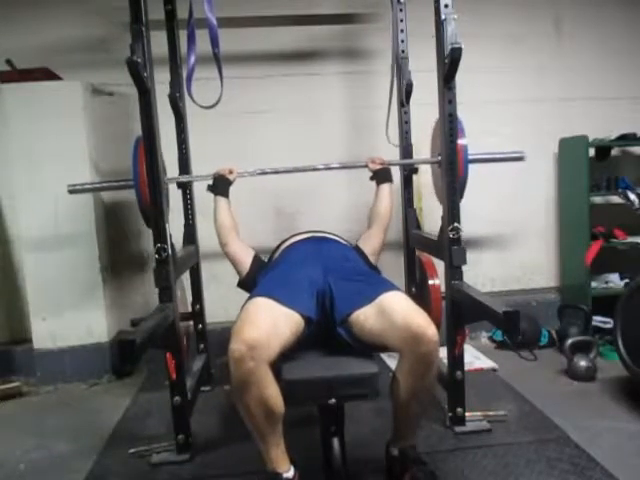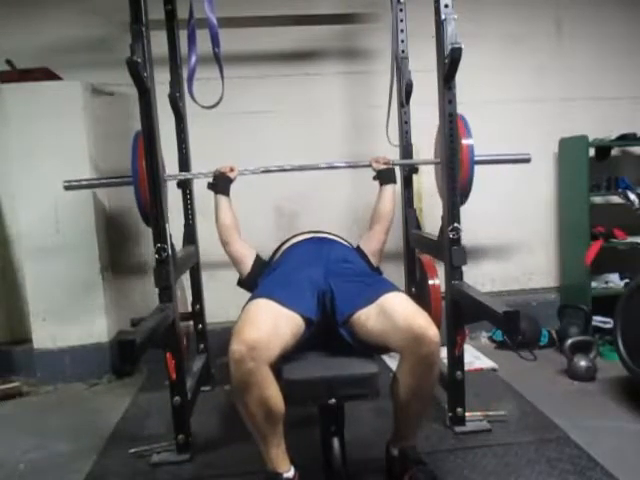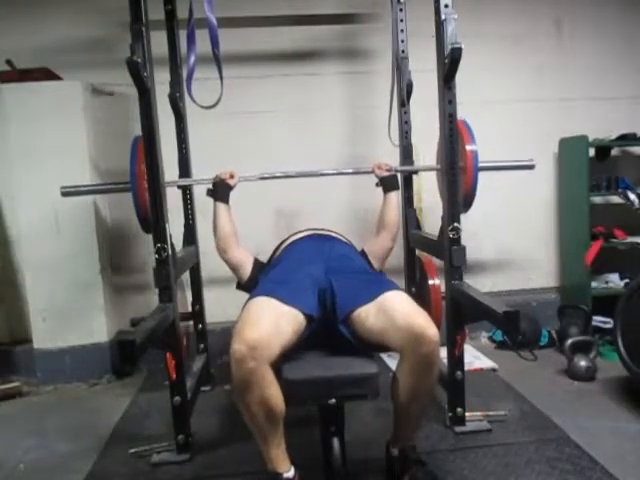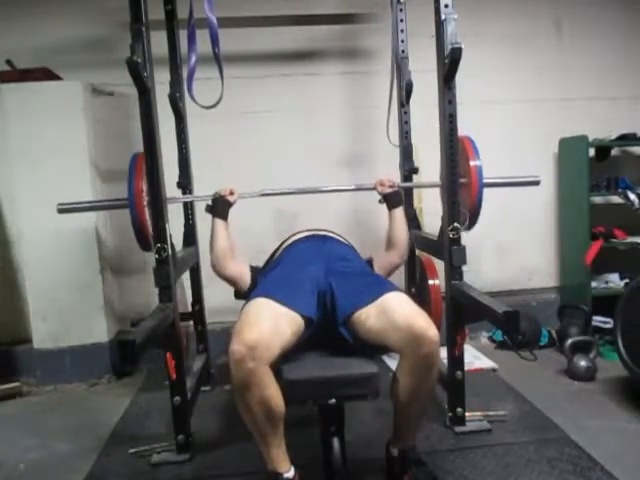
dt=0.5s
person 1, frame 1
left shoulder: (358, 257)
right shoulder: (267, 270)
left elbow: (377, 229)
right elbow: (230, 241)
left wrist: (383, 179)
right wrist: (221, 191)
left knee: (423, 337)
right knee: (244, 350)
left ankle: (402, 449)
person 1, frame 2
left shoulder: (359, 260)
left elbow: (379, 229)
right elbow: (232, 240)
left wrist: (387, 179)
right wrist: (222, 189)
left knee: (425, 338)
right knee: (245, 351)
left ankle: (402, 450)
person 1, frame 3
left shoulder: (360, 262)
right shoulder: (265, 273)
left elbow: (386, 237)
right elbow: (229, 249)
left wrist: (390, 186)
right wrist: (221, 196)
left knee: (425, 338)
right knee: (246, 351)
left ankle: (401, 451)
person 1, frame 4
left shoulder: (360, 266)
right shoulder: (267, 274)
left elbow: (396, 253)
right elbow: (225, 265)
left wrist: (395, 202)
right wrist: (220, 212)
left knee: (424, 338)
right knee: (245, 351)
left ankle: (401, 452)
